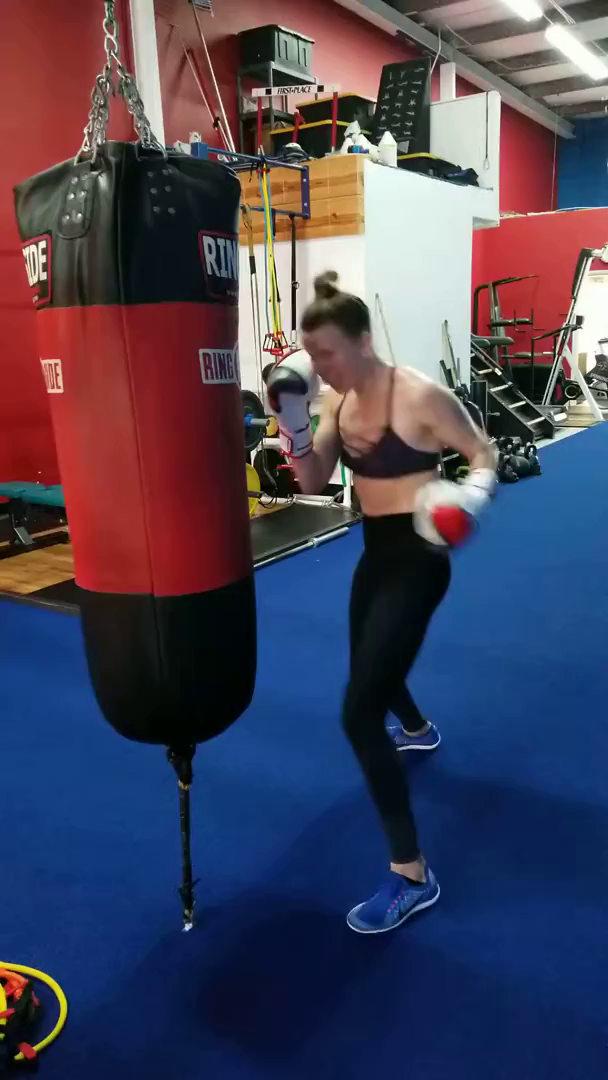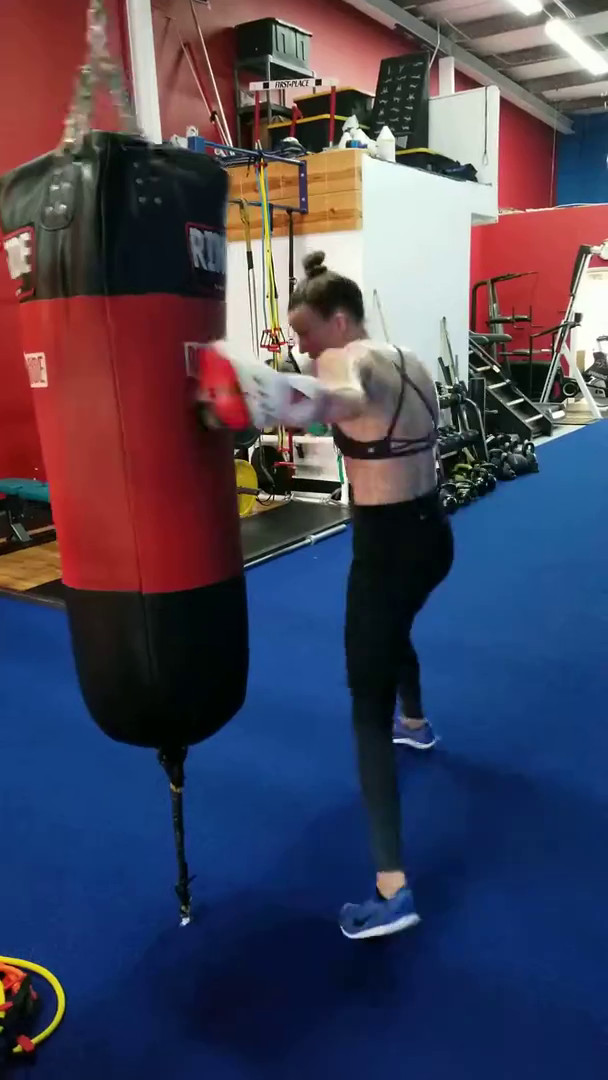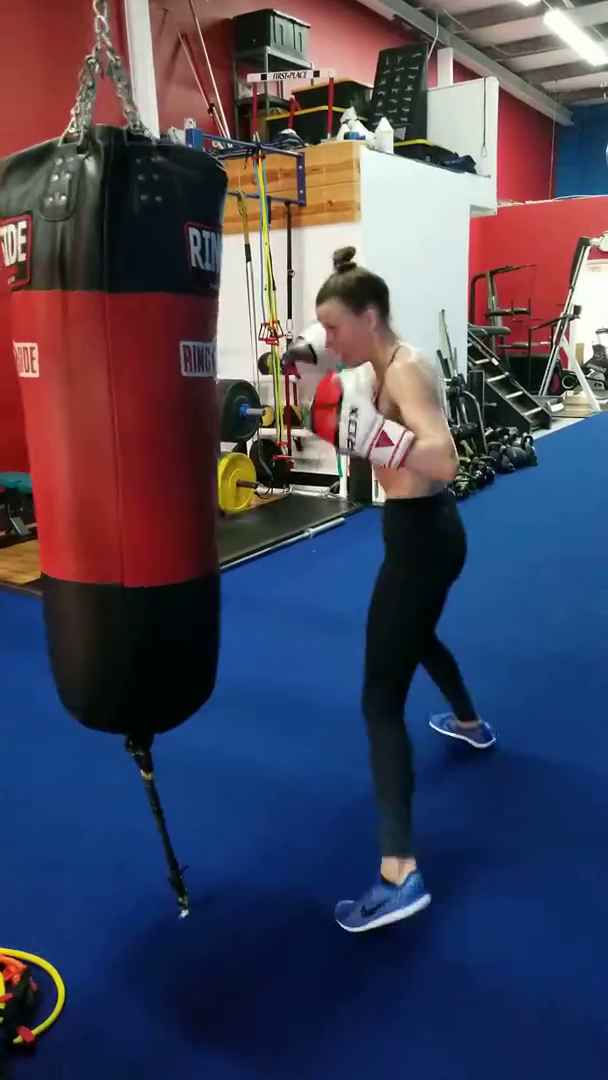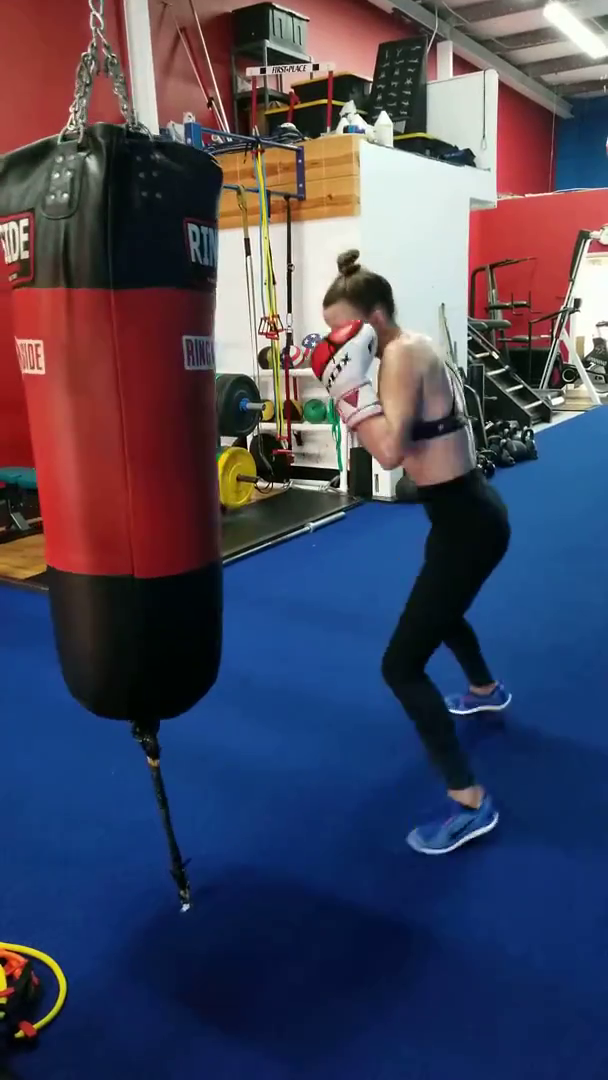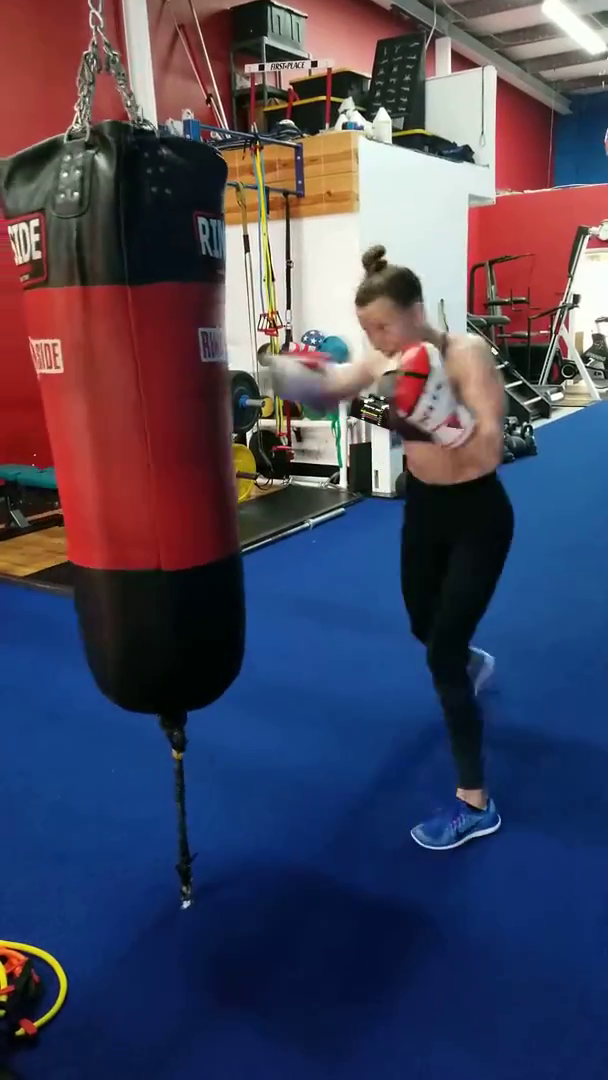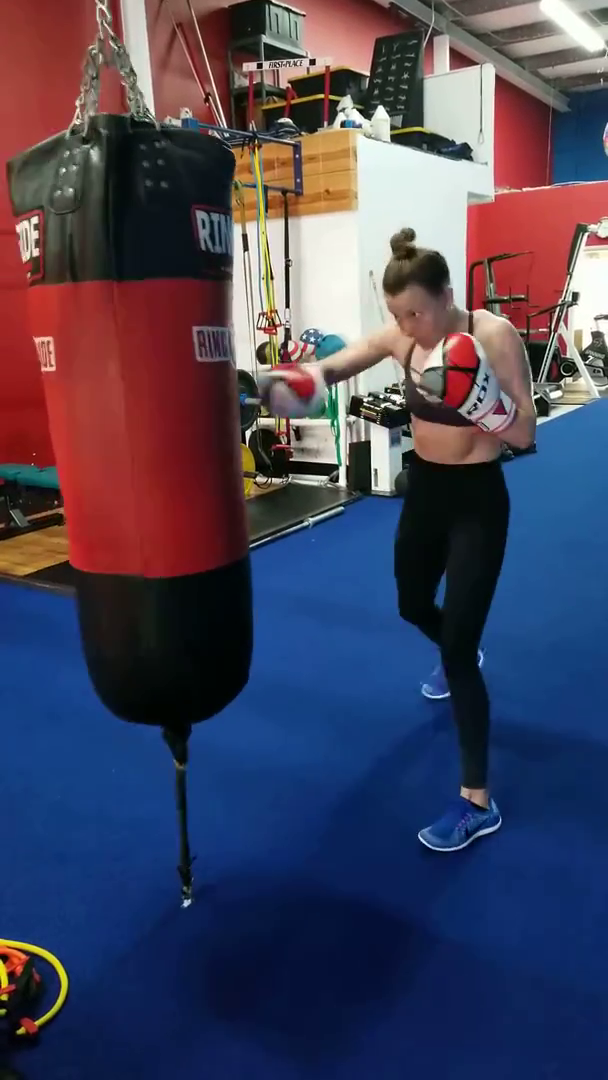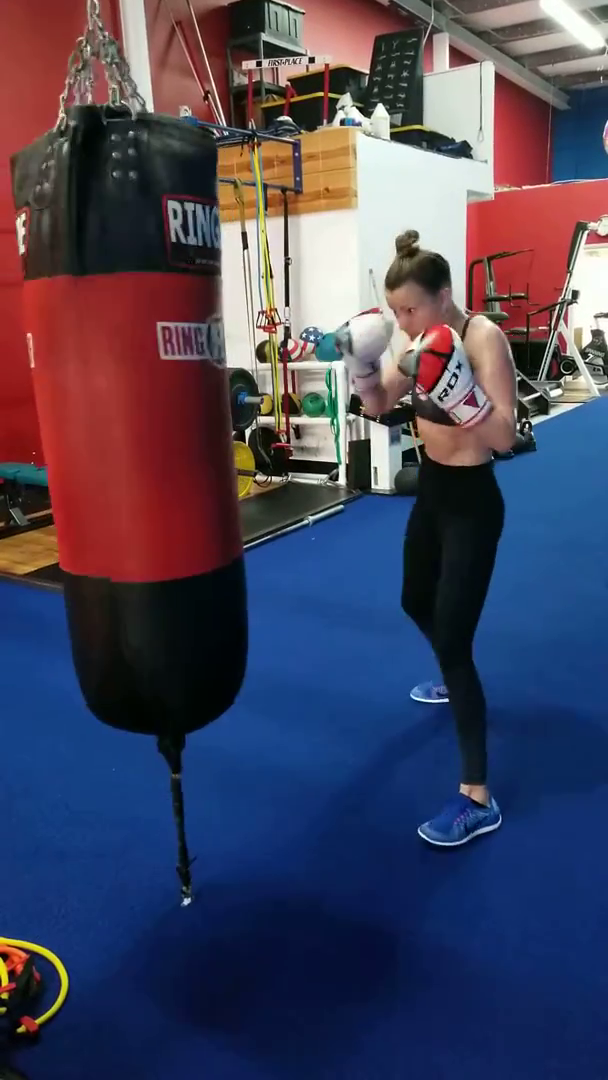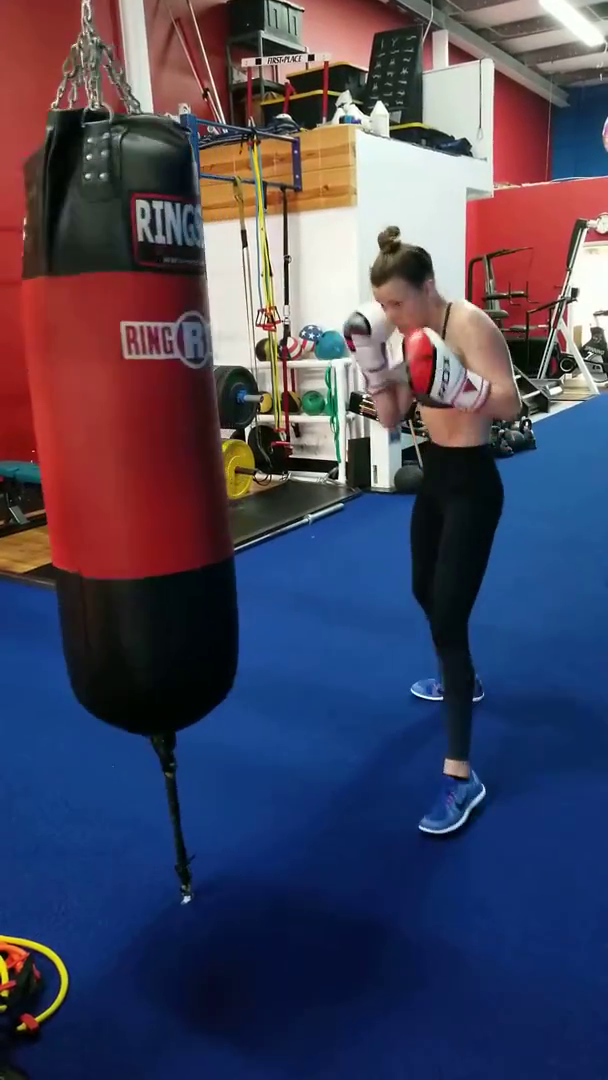
dt=0.2s
person 1, frame 1
left shoulder: (418, 393)
right shoulder: (343, 405)
left elbow: (484, 462)
right elbow: (313, 479)
left wrist: (461, 500)
right wrist: (293, 420)
left hip: (415, 559)
right hip: (381, 552)
left knee: (358, 717)
right knee: (372, 665)
left ankle: (411, 874)
right ankle: (416, 728)
person 1, frame 2
left shoulder: (357, 358)
right shoulder: (409, 361)
left elbow: (345, 393)
left wrist: (273, 386)
left hip: (388, 547)
right hip: (431, 535)
left knee: (368, 715)
right knee: (385, 632)
left ankle: (390, 889)
right ankle: (415, 718)
person 1, frame 3
left shoulder: (404, 370)
right shoulder: (390, 366)
left elbow: (441, 464)
left wrist: (362, 426)
right wrist: (326, 398)
left hip: (417, 543)
right hip: (435, 532)
left knee: (380, 702)
right knee: (416, 636)
left ankle: (400, 875)
right ankle: (469, 724)
person 1, frame 4
left shoulder: (404, 356)
right shoulder: (407, 351)
left elbow: (390, 451)
right elbow: (404, 432)
left wrist: (347, 386)
right wrist: (353, 390)
left hip: (470, 525)
right hip: (465, 512)
left knee: (400, 667)
right knee: (437, 614)
left ankle: (470, 801)
right ankle: (486, 691)
person 1, frame 5
left shoulder: (466, 354)
right shoulder: (387, 353)
left elbow: (491, 453)
right elbow: (335, 385)
left hip: (481, 515)
right hip: (425, 509)
left knee: (441, 659)
right knee: (425, 624)
left ankle: (474, 801)
right ankle: (472, 663)
person 1, frame 6
left shoulder: (495, 333)
right shoulder: (398, 336)
left elbow: (522, 433)
right elbow: (336, 367)
left wrist: (481, 386)
right wrist: (307, 379)
left hip: (477, 500)
right hip: (422, 491)
left knee: (458, 647)
right knee: (414, 607)
left ankle: (477, 802)
right ankle: (460, 660)
person 1, frame 7
left shoulder: (484, 339)
right shoulder: (419, 341)
left elbow: (504, 435)
right elbow: (382, 406)
left wrist: (456, 387)
right wrist: (362, 368)
left hip: (470, 501)
right hip: (432, 489)
left knee: (451, 641)
right knee: (415, 601)
left ankle: (477, 800)
right ankle: (455, 681)
person 1, frame 8
left shoulder: (469, 322)
right shoulder: (414, 337)
left elbow: (509, 407)
right elbow: (390, 416)
left wrist: (448, 374)
right wrist: (370, 355)
left hip: (471, 482)
right hip: (434, 474)
left knee: (446, 616)
right knee: (425, 590)
left ankle: (460, 775)
right ankle: (463, 679)
